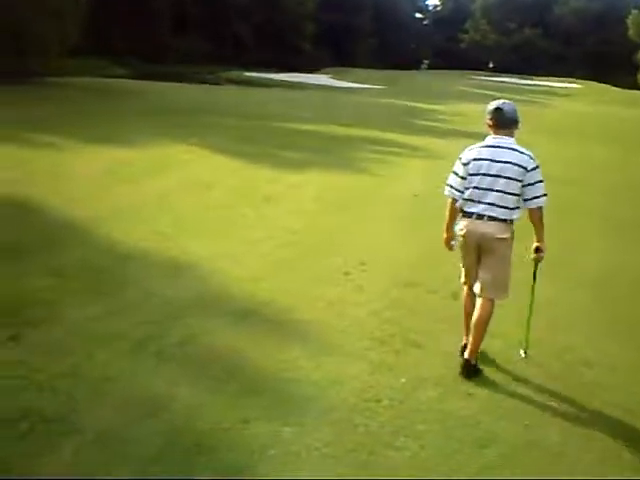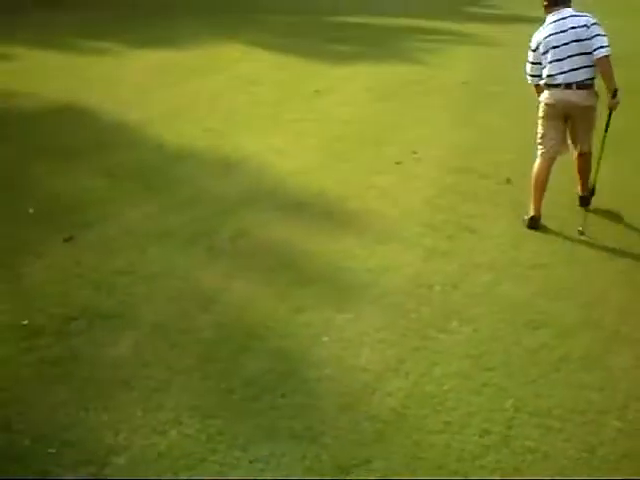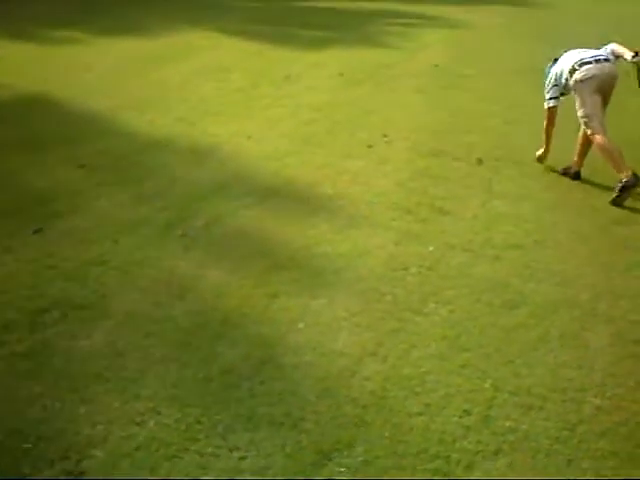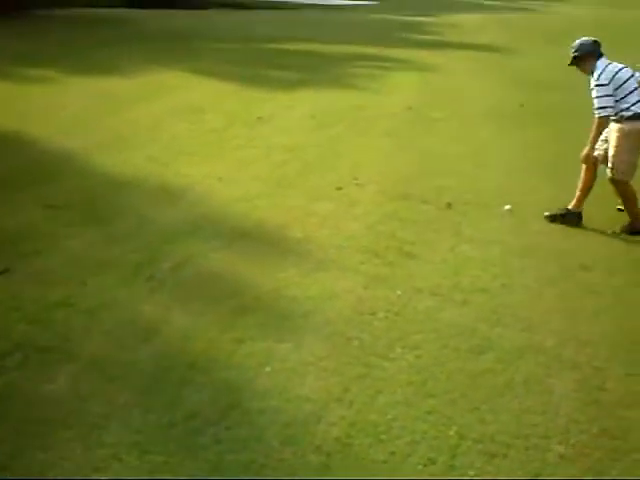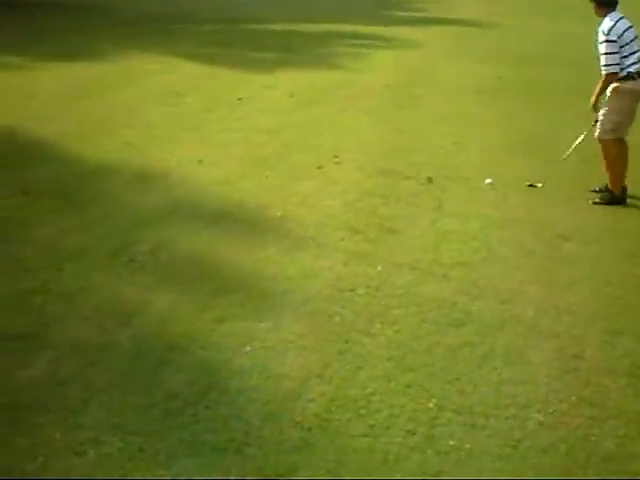
dt=0.7s
person 1, frame 1
left shoulder: (471, 153)
right shoulder: (526, 160)
left elbow: (454, 197)
right elbow: (535, 206)
left wrist: (448, 229)
right wrist: (539, 241)
left hip: (468, 226)
right hip: (499, 231)
left knee: (469, 285)
right knee: (487, 296)
left ankle: (467, 341)
right ankle: (470, 359)
person 1, frame 2
left shoulder: (540, 34)
right shoulder: (588, 22)
left elbow: (535, 79)
right elbow: (602, 57)
left wrist: (543, 101)
right wrist: (613, 91)
left hip: (553, 96)
right hip: (583, 95)
left knee: (545, 155)
right knee: (583, 147)
left ankle: (534, 213)
right ankle: (584, 193)
person 1, frame 3
left shoulder: (553, 75)
right shoulder: (594, 53)
left elbow: (550, 117)
right elbow: (612, 48)
left wrist: (545, 148)
left hip: (584, 74)
right hip: (608, 69)
left knee: (596, 131)
right knee: (591, 121)
right ankle: (575, 167)
person 1, frame 4
left shoulder: (600, 77)
right shoulder: (617, 68)
left elbow: (602, 116)
left wrist: (590, 148)
left knee: (617, 178)
right knee: (589, 161)
right ankle: (574, 210)
person 1, frame 5
left shoulder: (607, 29)
left elbow: (610, 71)
left wrist: (596, 96)
left hip: (623, 86)
left knee: (605, 137)
right knee: (617, 137)
left ankle: (616, 192)
right ankle: (617, 185)
